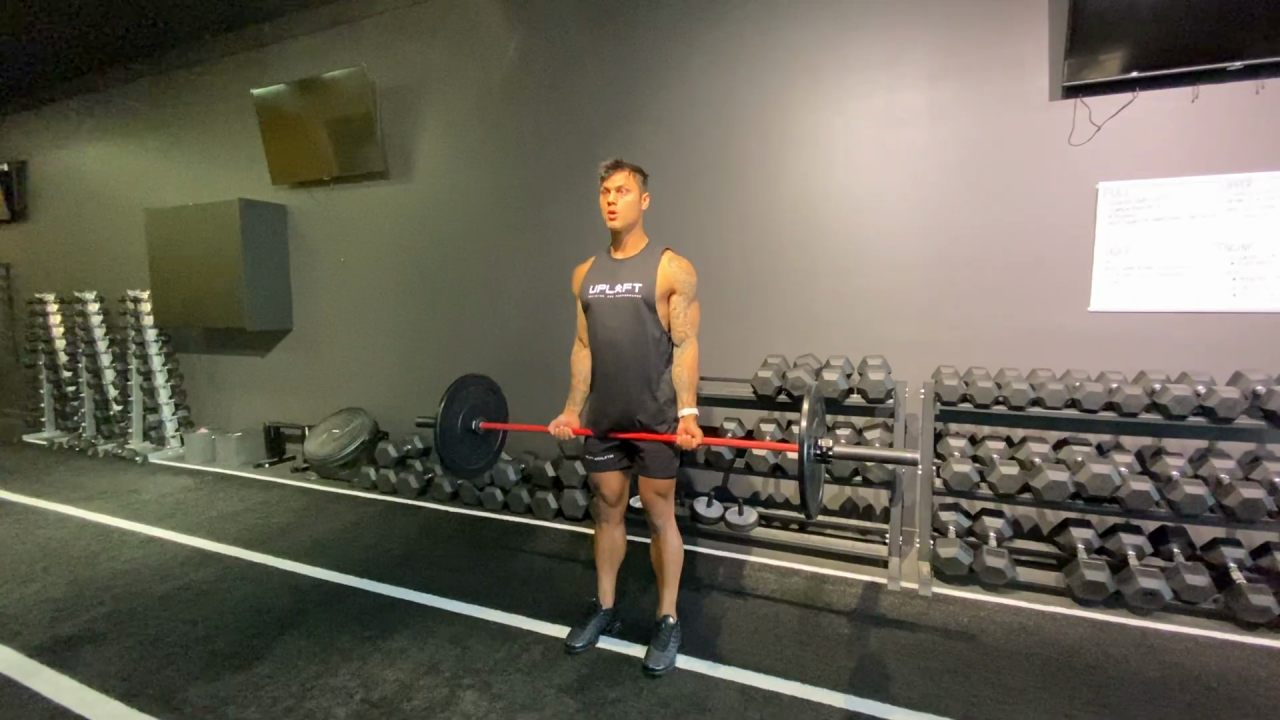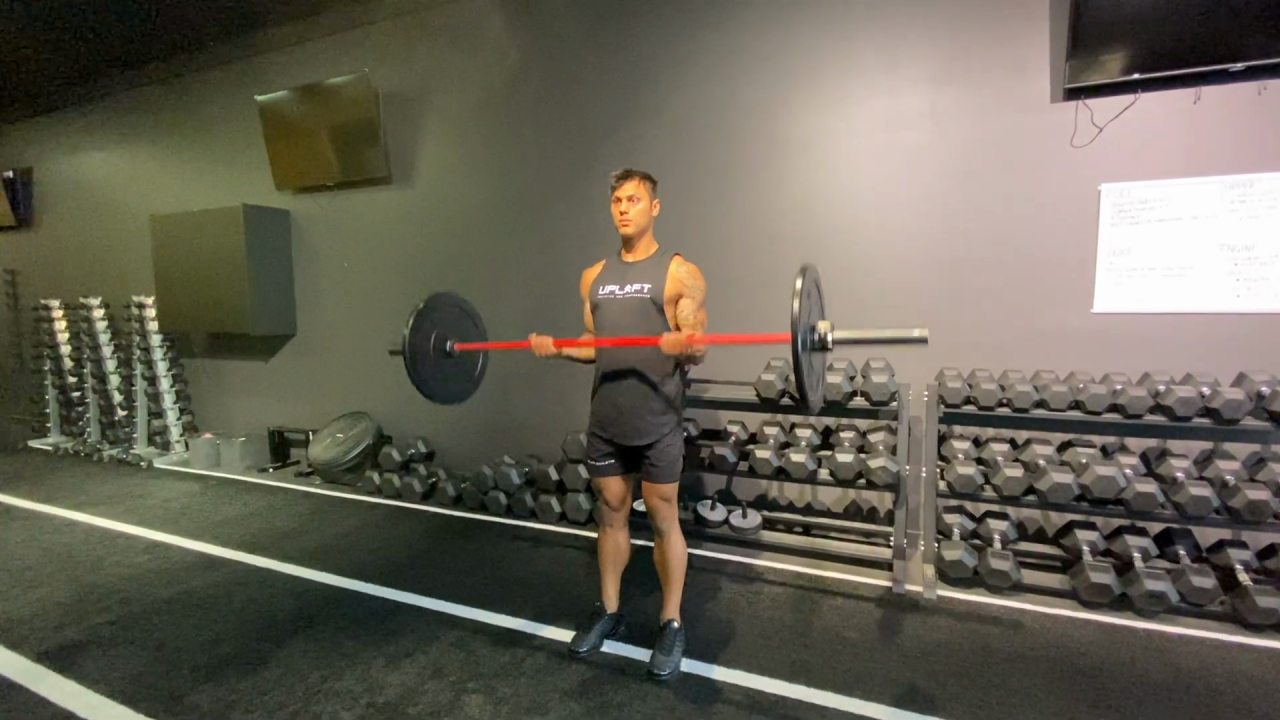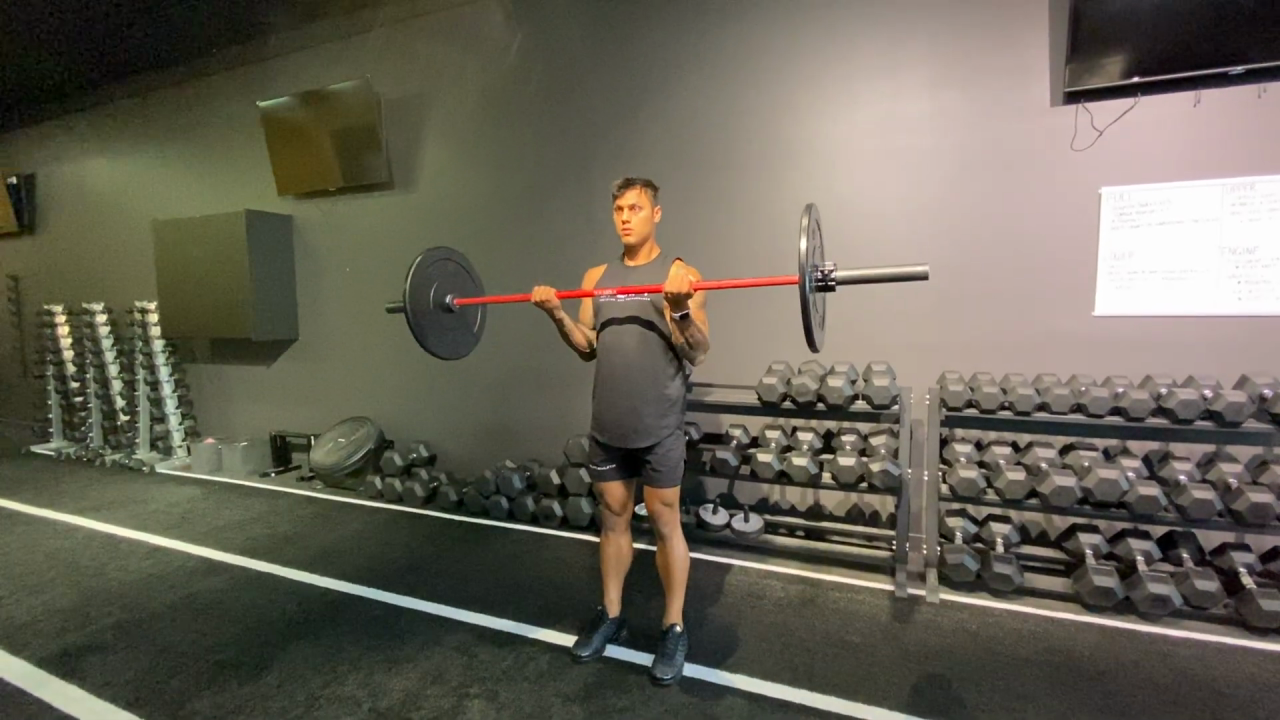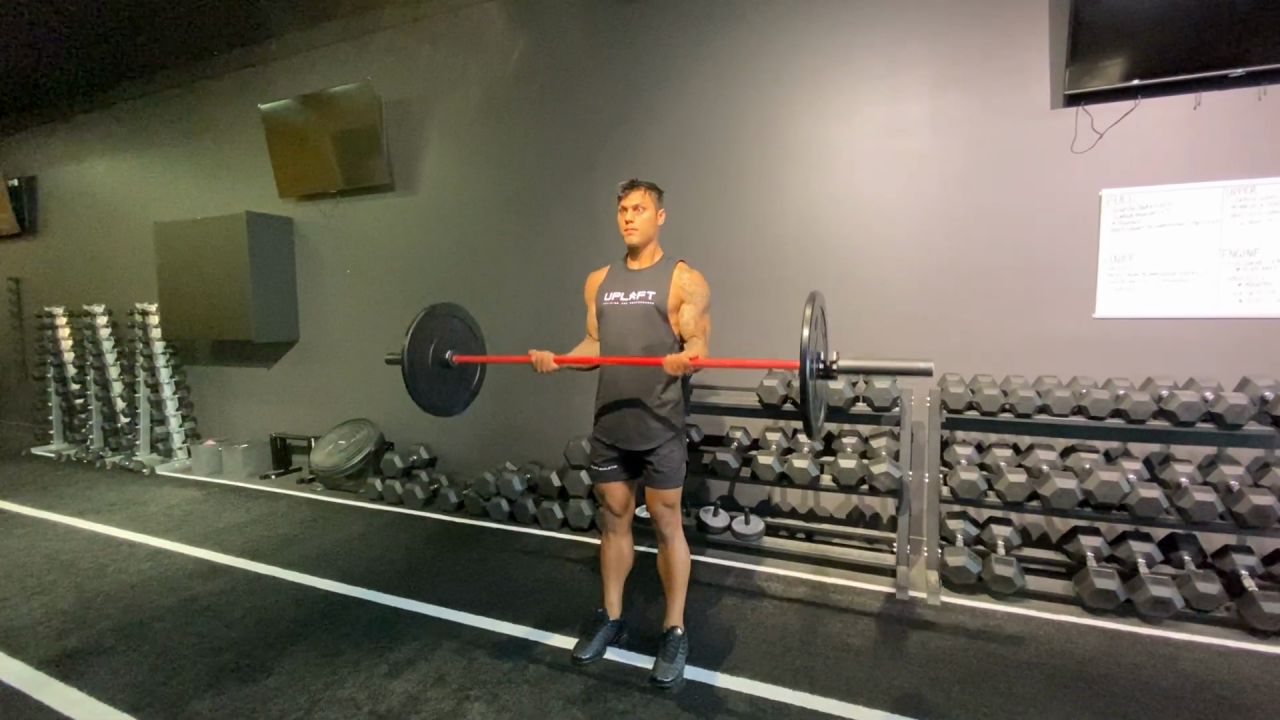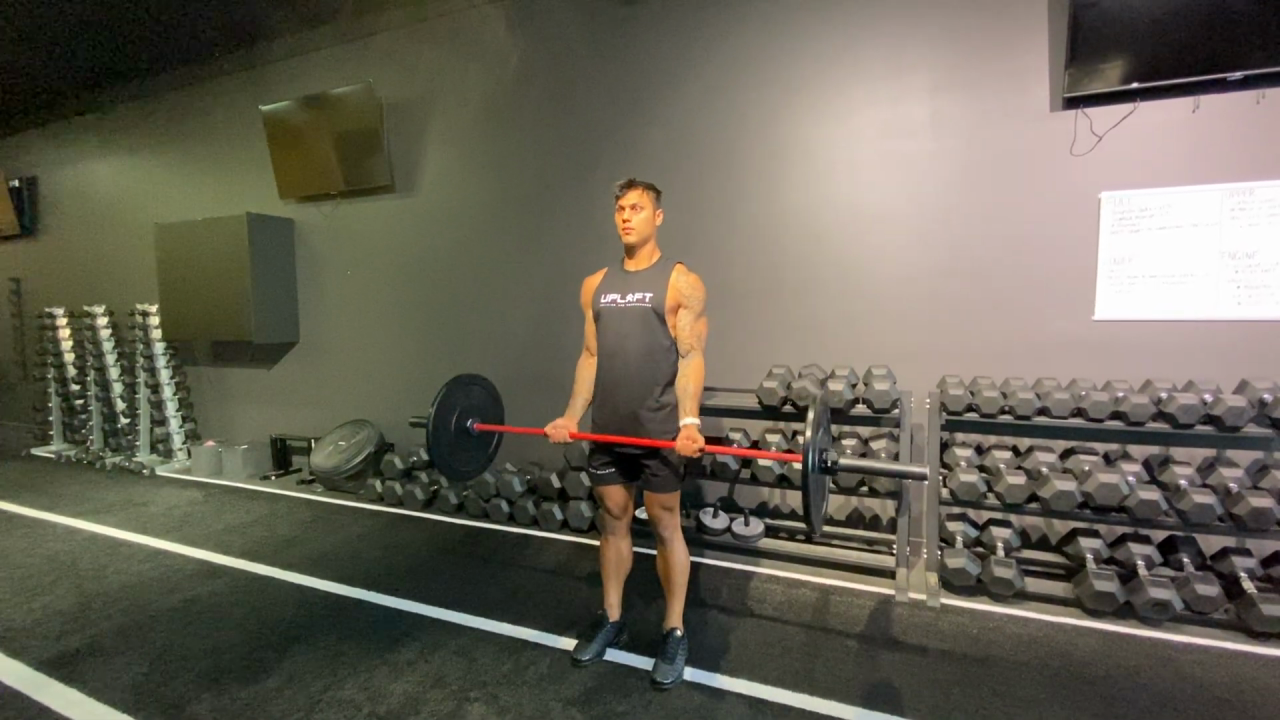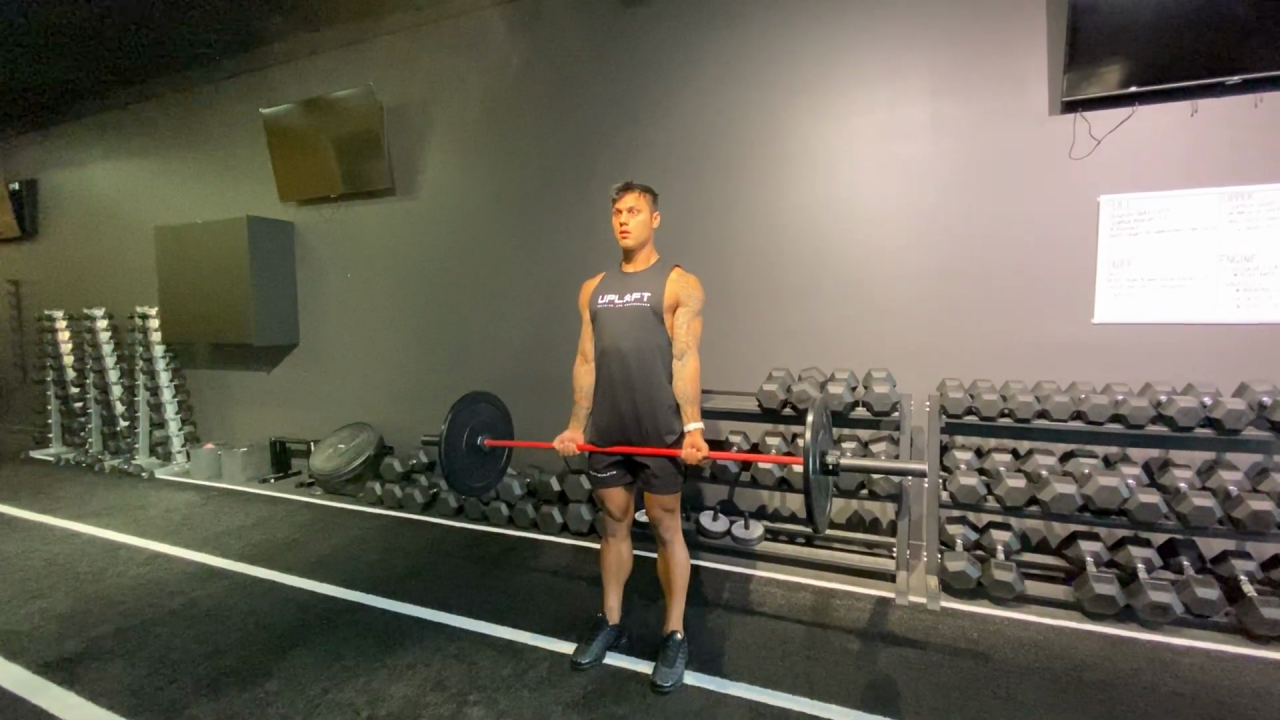
dt=0.7s
person 1, frame 1
left shoulder: (672, 269)
right shoulder: (586, 274)
left elbow: (685, 345)
right elbow: (584, 346)
left wrist: (687, 411)
right wrist: (572, 408)
left hip: (655, 417)
right hip: (603, 416)
left knee: (659, 516)
right knee: (607, 511)
left ankle: (667, 620)
right ankle: (604, 608)
person 1, frame 2
left shoulder: (680, 272)
right shoulder: (594, 276)
left elbow: (698, 348)
left wrist: (685, 346)
right wrist: (559, 348)
left hip: (658, 420)
right hip: (606, 419)
left knee: (663, 520)
right knee: (610, 514)
left ankle: (672, 624)
right ankle: (608, 611)
person 1, frame 3
left shoulder: (679, 272)
right shoulder: (595, 277)
left elbow: (697, 353)
right elbow: (588, 347)
left wrist: (681, 308)
right wrist: (557, 313)
left hip: (658, 424)
right hip: (607, 422)
left knee: (665, 523)
right knee: (612, 518)
left ankle: (674, 628)
right ankle: (610, 615)
person 1, frame 4
left shoulder: (684, 279)
right shoulder: (599, 280)
left elbow: (698, 345)
right elbow: (596, 344)
left wrist: (684, 359)
right wrist: (558, 359)
left hip: (661, 426)
right hip: (609, 423)
left knee: (666, 524)
right knee: (613, 519)
left ankle: (675, 631)
right ankle: (611, 617)
person 1, frame 5
left shoulder: (682, 282)
right shoulder: (595, 284)
left elbow: (691, 356)
right elbow: (591, 356)
left wrist: (689, 421)
right wrist: (571, 416)
left hip: (659, 430)
right hip: (607, 429)
left knee: (665, 527)
right knee: (612, 522)
left ankle: (674, 632)
right ankle: (611, 619)
person 1, frame 6
left shoulder: (680, 284)
right shoulder: (593, 289)
left elbow: (686, 359)
right elbow: (586, 361)
left wrist: (693, 427)
right wrist: (576, 425)
left hip: (659, 432)
right hip: (606, 431)
left knee: (666, 529)
right knee: (613, 525)
left ankle: (674, 635)
right ankle: (610, 623)
